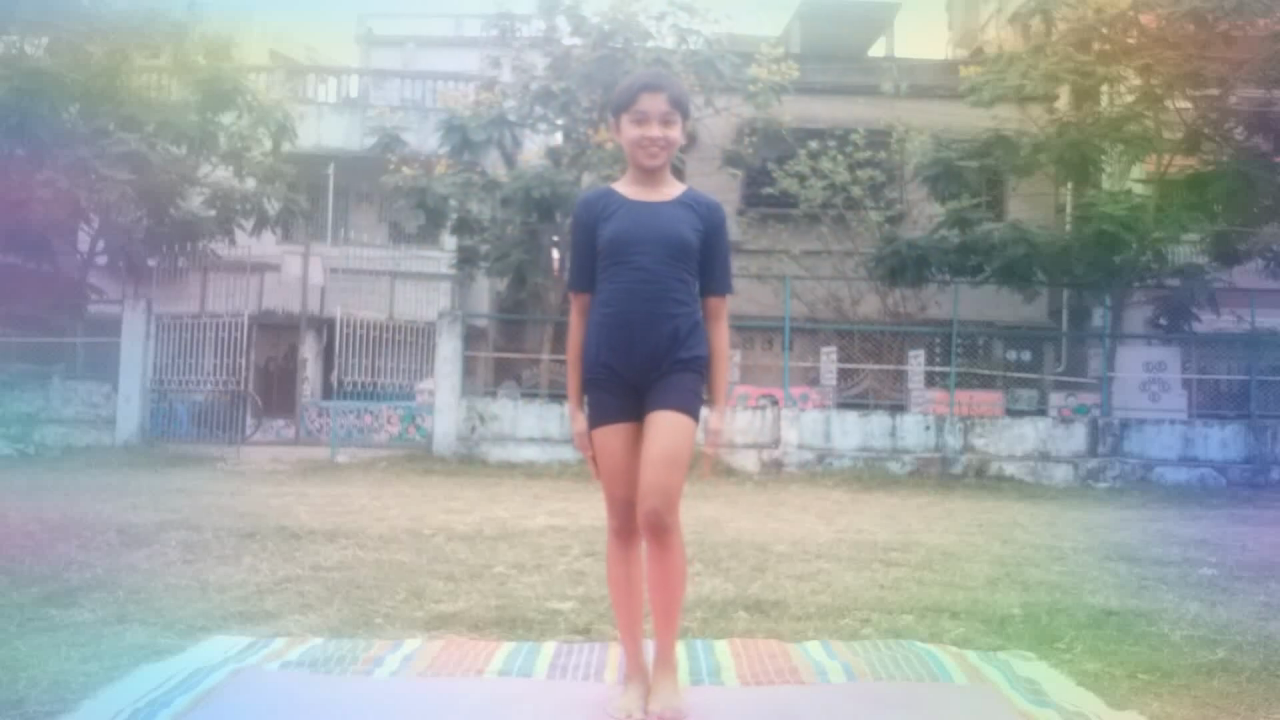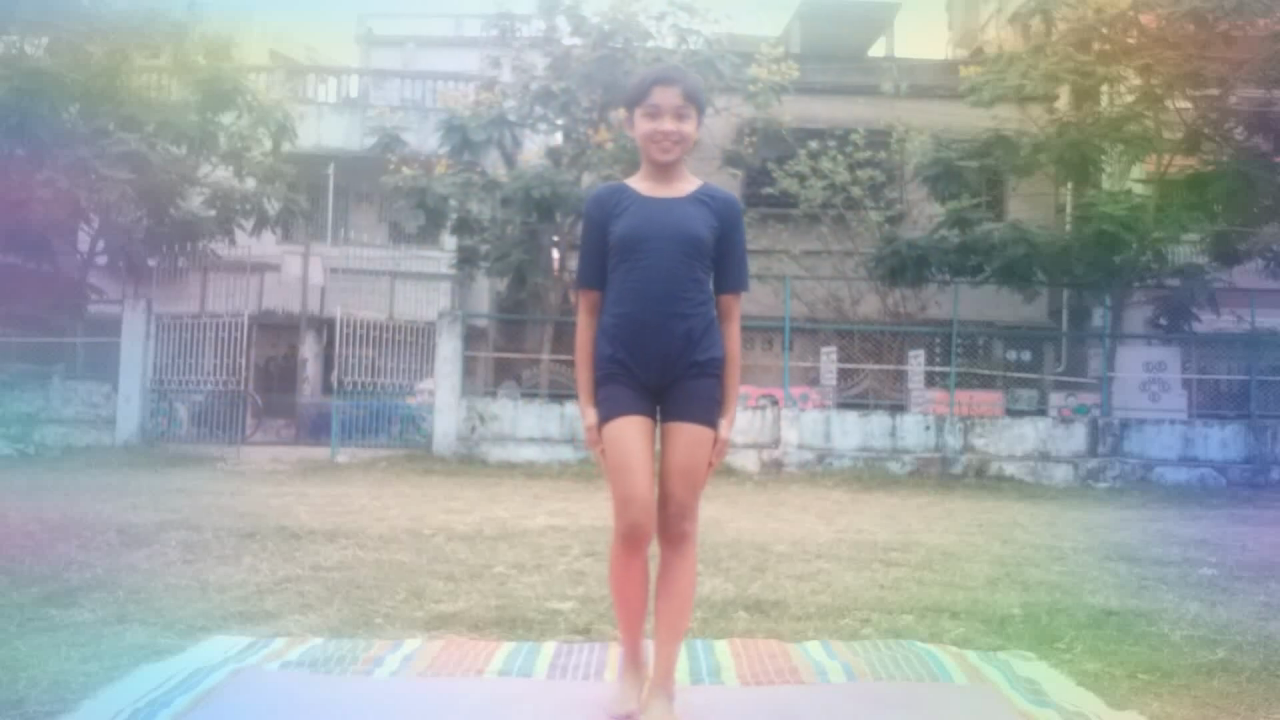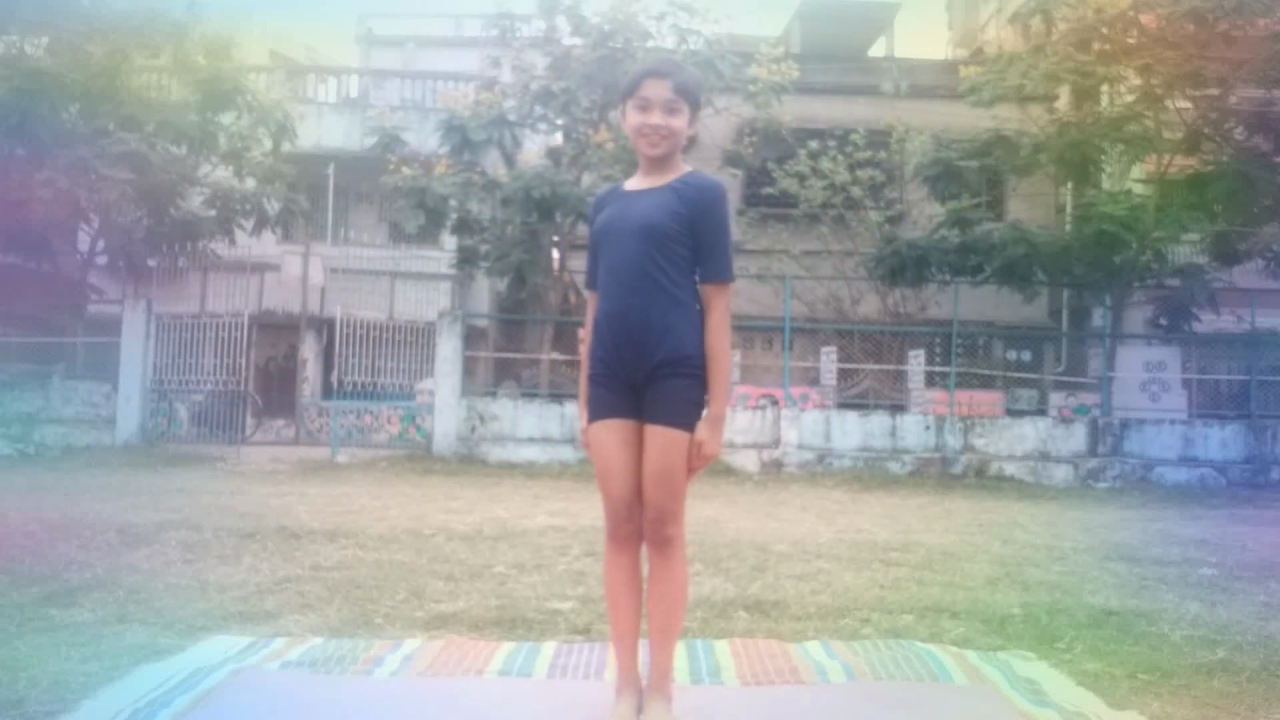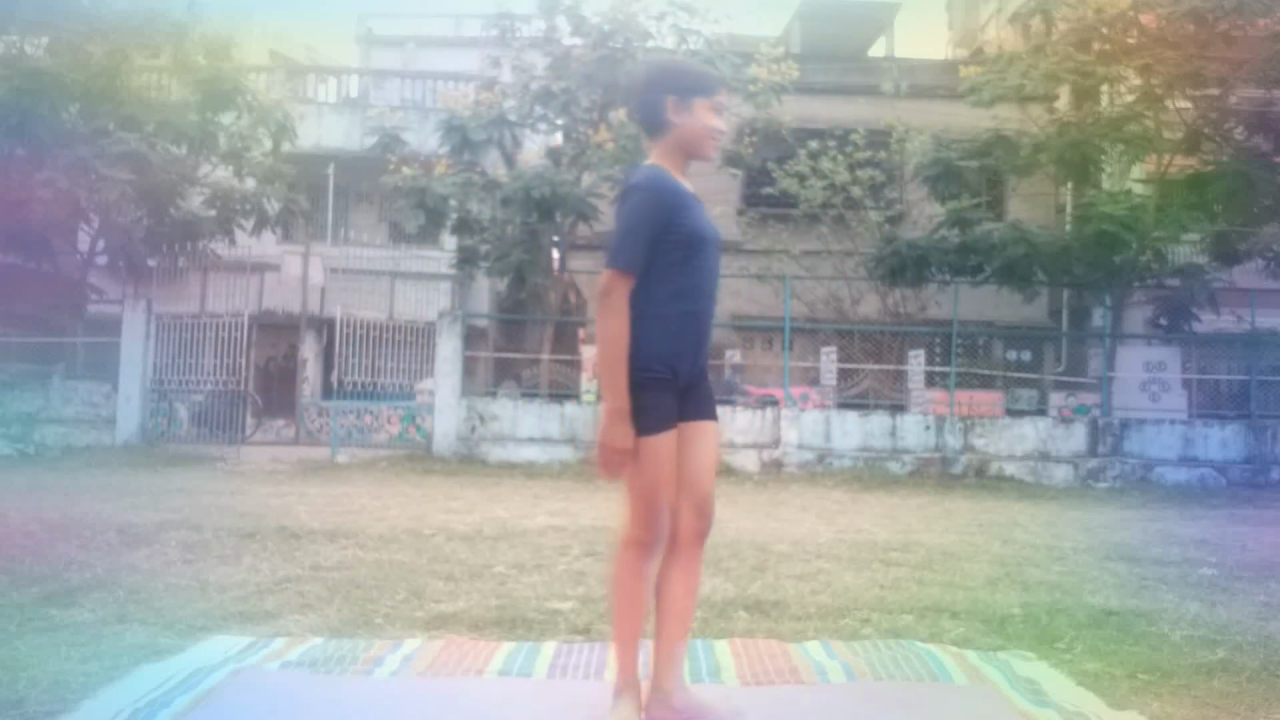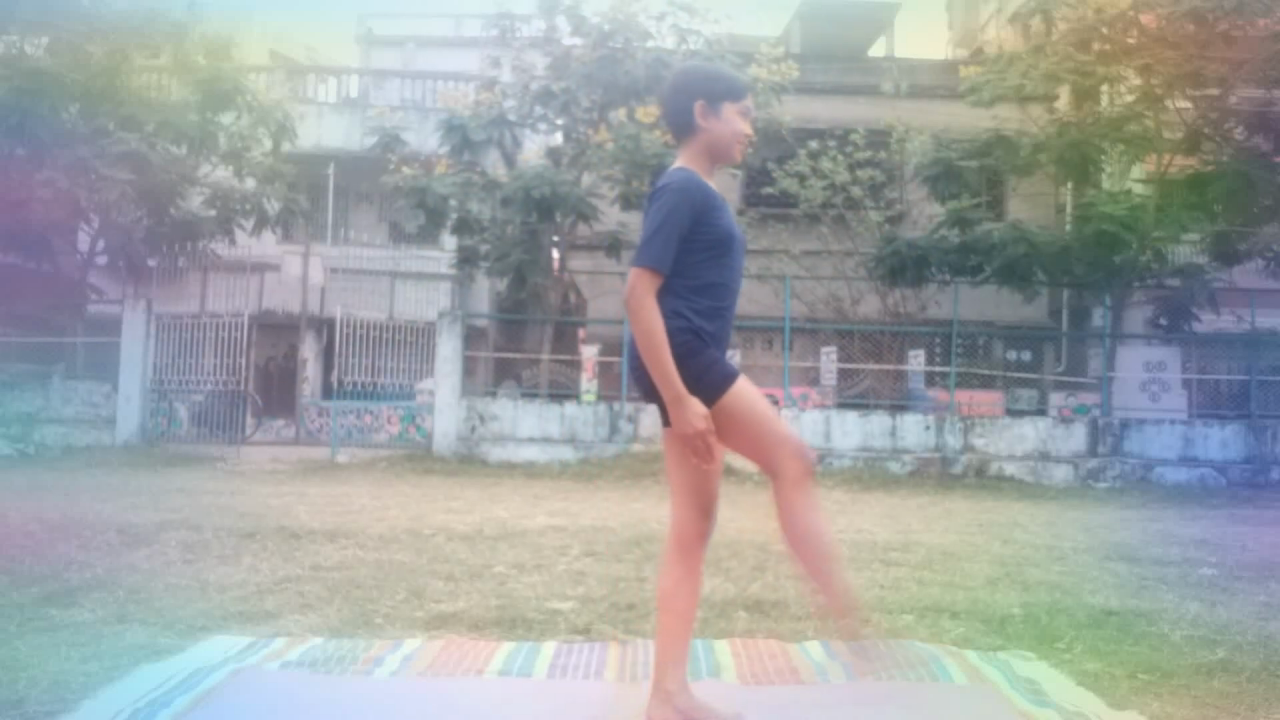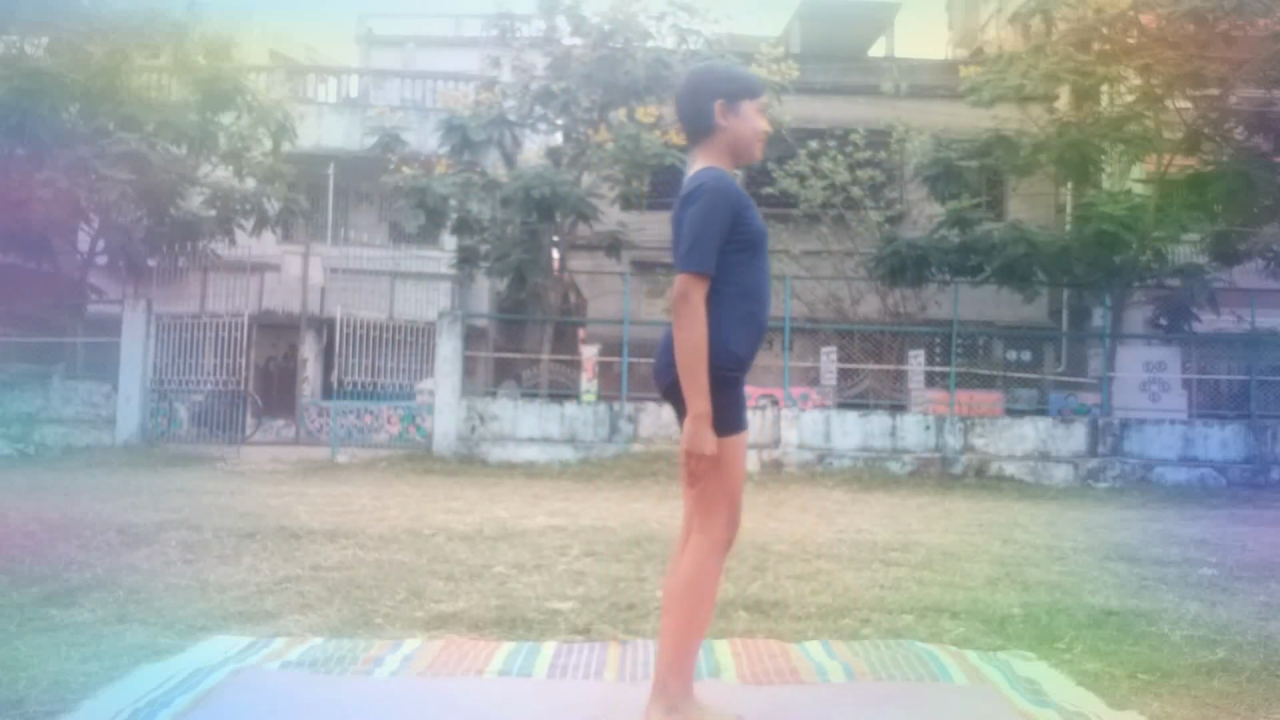
dt=0.5s
person 1, frame 1
left shoulder: (704, 212)
right shoulder: (594, 208)
left elbow: (716, 314)
right elbow: (580, 311)
left wrist: (720, 405)
right wrist: (574, 403)
left hip: (677, 373)
right hip: (610, 377)
left knee: (659, 515)
right knee: (622, 524)
person 1, frame 2
left shoulder: (721, 207)
right shoulder: (606, 203)
left elbow: (730, 315)
right elbow: (589, 309)
left wrist: (729, 409)
right wrist: (587, 401)
left hip: (694, 377)
right hip: (623, 375)
left knee: (678, 528)
right knee: (634, 523)
right ankle: (631, 665)
person 1, frame 3
left shoulder: (703, 194)
right shoulder: (606, 203)
left elbow: (716, 306)
left wrist: (716, 411)
right wrist: (584, 399)
left hip: (676, 373)
right hip: (611, 377)
left knee: (664, 529)
right knee: (621, 527)
person 1, frame 4
left shoulder: (687, 197)
right shoulder: (650, 188)
right elbow: (613, 295)
left wrist: (712, 389)
right wrist: (614, 409)
left hip: (689, 378)
right hip: (646, 378)
left knee: (693, 527)
right knee: (647, 533)
person 1, frame 5
left shoulder: (696, 192)
right shoulder: (681, 190)
right elbow: (638, 294)
right wrist: (681, 396)
left hip: (693, 364)
right hip: (682, 360)
left knee: (691, 523)
right knee: (792, 460)
right ankle: (839, 606)
person 1, frame 6
left shoulder: (709, 188)
right shoulder: (717, 188)
right elbow: (687, 300)
right wrist: (699, 412)
left hip: (709, 374)
right hip: (708, 374)
left knee: (702, 532)
right knee: (715, 531)
